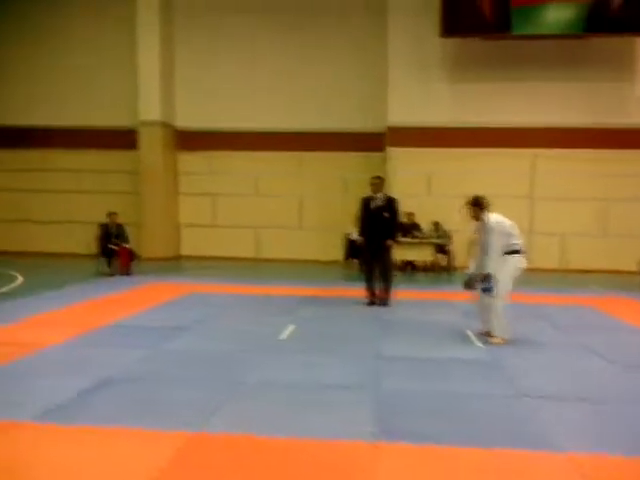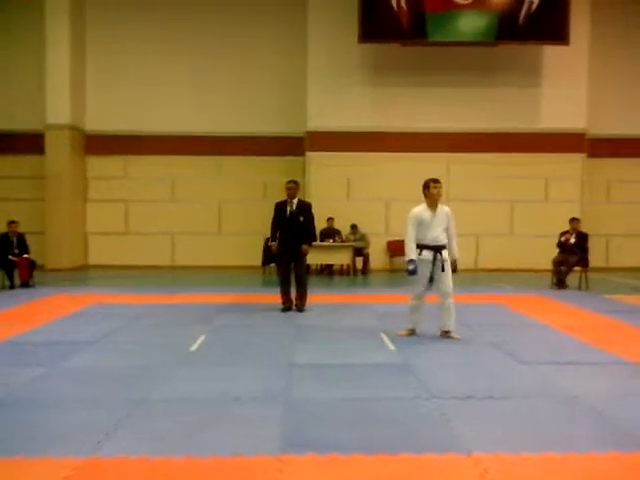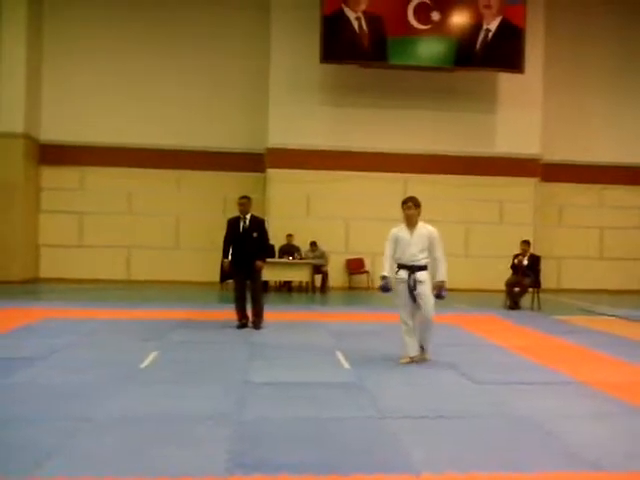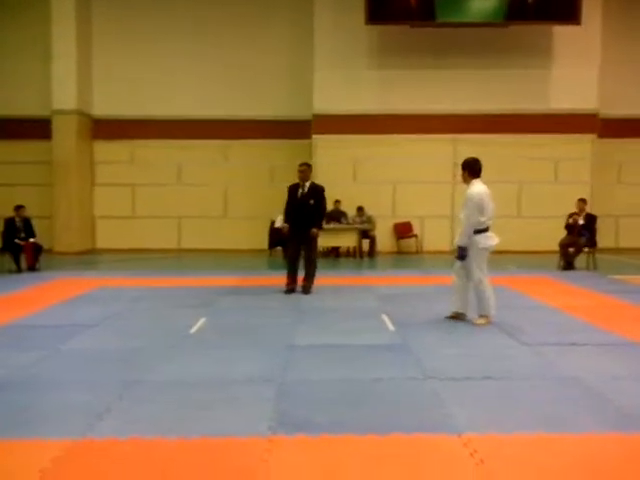
dt=1s
person 1, frame 1
left shoulder: (494, 223)
right shoulder: (482, 225)
left elbow: (494, 250)
right elbow: (480, 251)
left wrist: (488, 274)
right wrist: (472, 274)
left hip: (511, 259)
right hip: (498, 260)
left knee: (494, 295)
right knee: (483, 295)
left ankle: (500, 334)
right ankle: (491, 328)
person 1, frame 2
left shoulder: (446, 212)
right shoulder: (416, 213)
left elbow: (451, 236)
right elbow: (410, 237)
left wrist: (454, 257)
right wrist: (411, 260)
left hip: (441, 255)
right hip: (424, 256)
left knee: (447, 293)
right knee: (419, 293)
left ankle: (447, 328)
right ankle: (412, 327)
person 1, frame 3
left shoulder: (429, 231)
right shoulder: (396, 232)
left elbow: (438, 257)
right elbow: (389, 255)
left wrist: (440, 280)
right wrist: (386, 276)
left hip: (421, 276)
right hip: (402, 277)
left knee: (427, 314)
right knee: (406, 317)
left ankle: (422, 346)
right ankle: (412, 352)
person 1, frame 4
left shoulder: (473, 192)
right shoulder: (481, 189)
left elbow: (469, 222)
left wrist: (460, 245)
left hip: (477, 239)
right hip: (476, 238)
left knee: (478, 277)
right knee: (461, 273)
left ankle: (486, 313)
right ankle: (460, 310)
person 2, frame 1
left shoulder: (390, 202)
right shoulder: (365, 201)
left elbow: (395, 221)
right elbow: (362, 219)
left wrist: (391, 238)
right wrist: (361, 236)
left hip: (384, 241)
right hip: (368, 241)
left knee: (385, 269)
right knee: (368, 269)
left ankle: (384, 296)
right ankle: (372, 296)
person 2, frame 2
left shoulder: (306, 206)
right shoulder: (279, 205)
left elbow: (310, 226)
right elbow: (275, 224)
left wrist: (307, 243)
right wrist: (273, 241)
left hip: (299, 246)
right hip: (283, 245)
left knee: (300, 275)
right knee: (283, 275)
left ankle: (300, 302)
right ankle: (286, 302)
person 2, frame 3
left shoulder: (259, 222)
right shoulder: (232, 222)
left elbow: (265, 242)
right elbow: (227, 241)
left wrist: (261, 259)
right wrist: (226, 258)
left hip: (254, 262)
right hip: (237, 262)
left knee: (256, 292)
right knee: (239, 292)
left ankle: (257, 319)
right ankle: (242, 319)
person 2, frame 4
left shoulder: (318, 189)
right shoulder: (292, 188)
left elbow: (322, 210)
right elbow: (288, 207)
left wrist: (317, 227)
right wrist: (286, 223)
left hip: (310, 229)
right hip: (294, 228)
left knee: (310, 258)
right knee: (292, 257)
left ankle: (307, 285)
right ankle: (291, 284)
